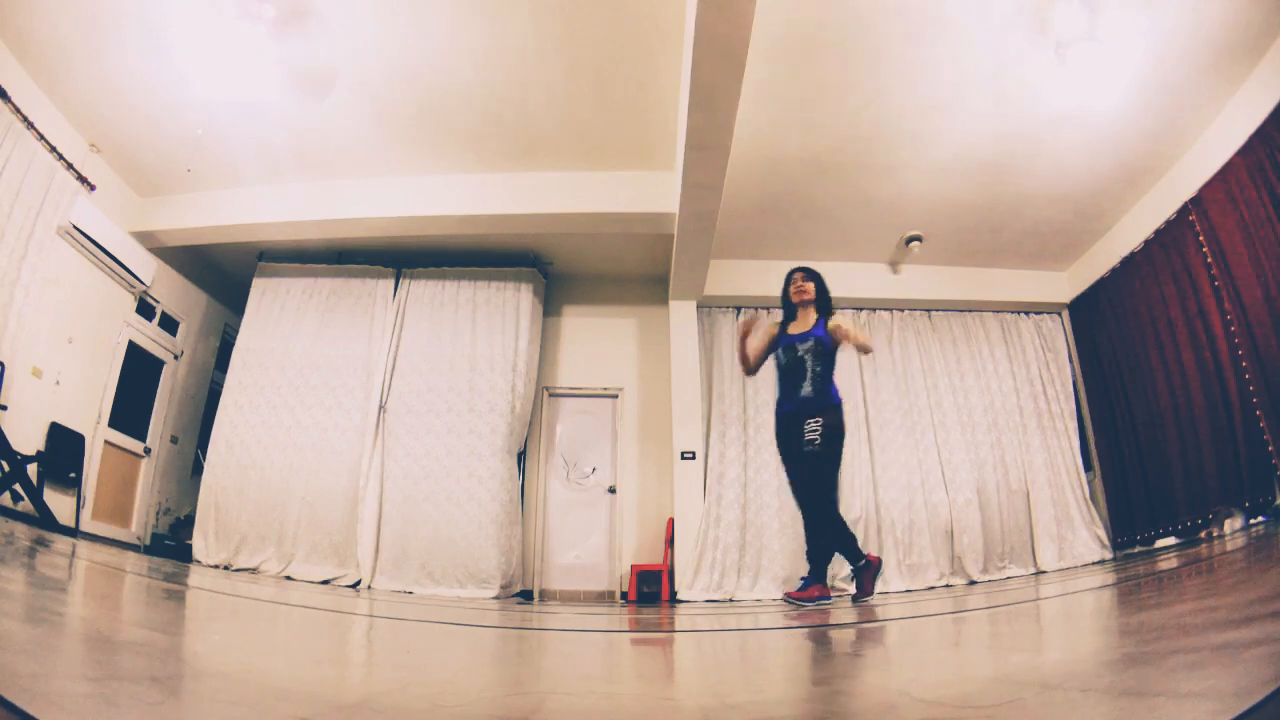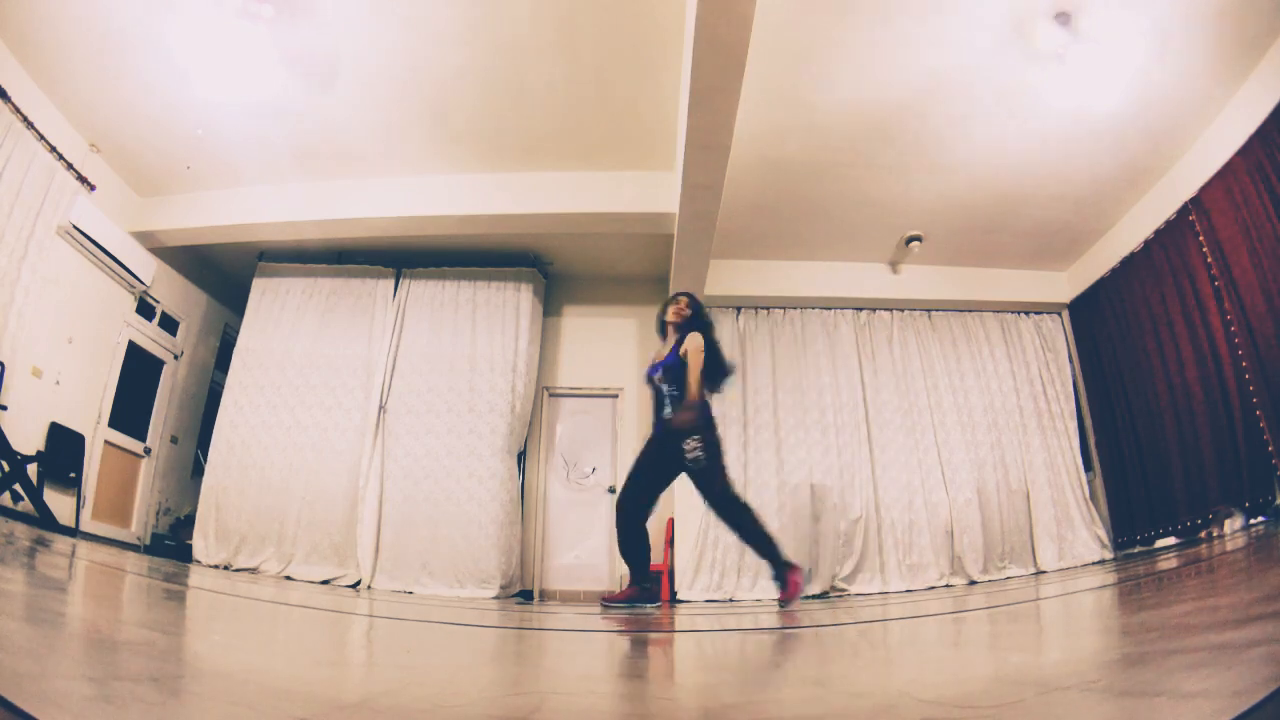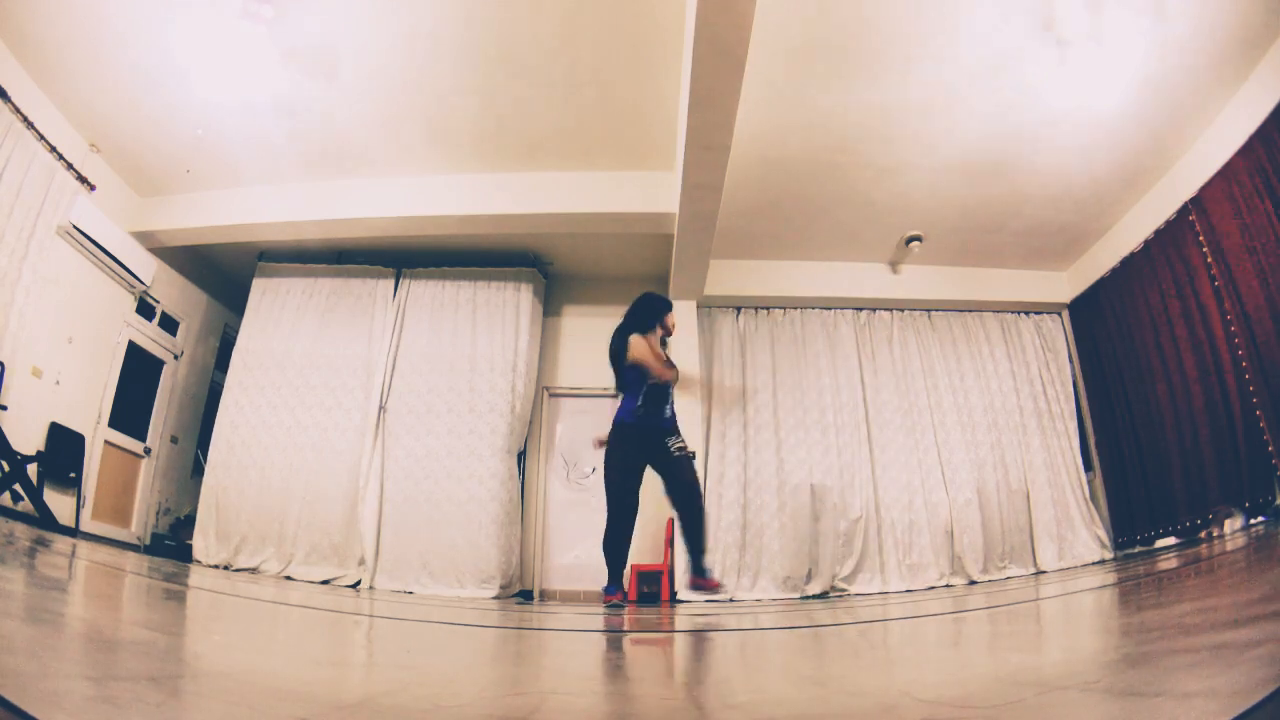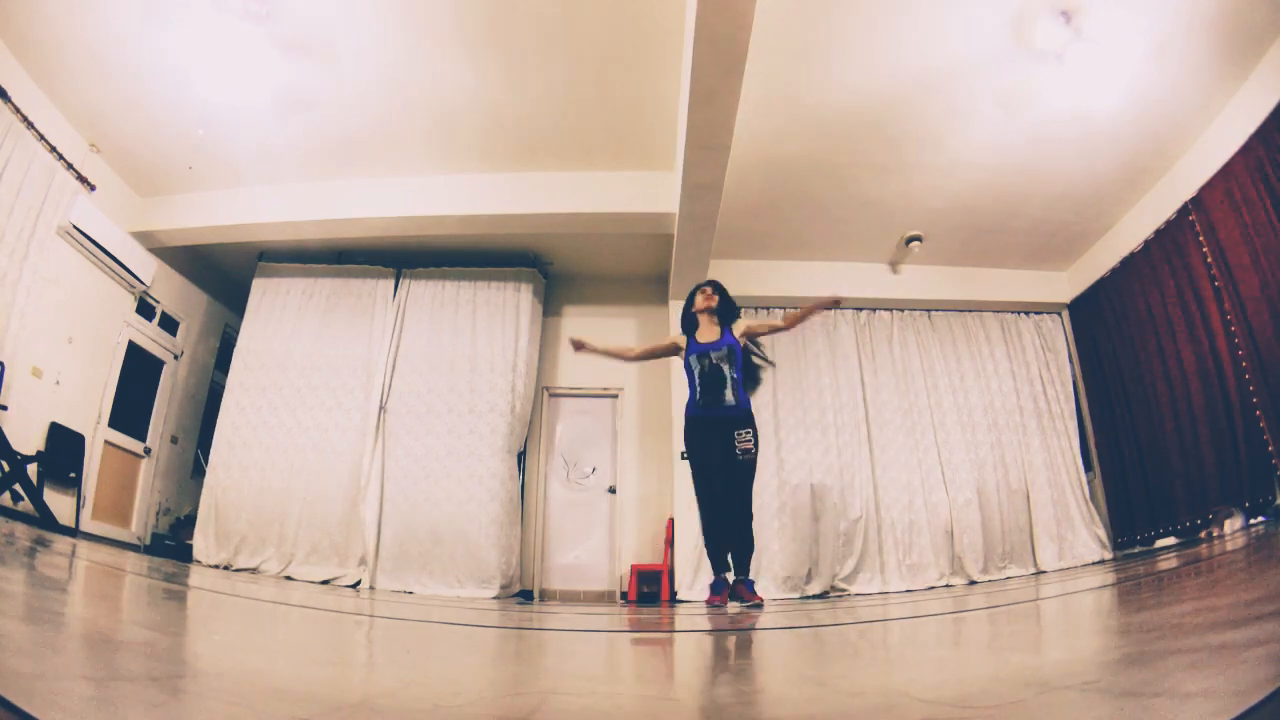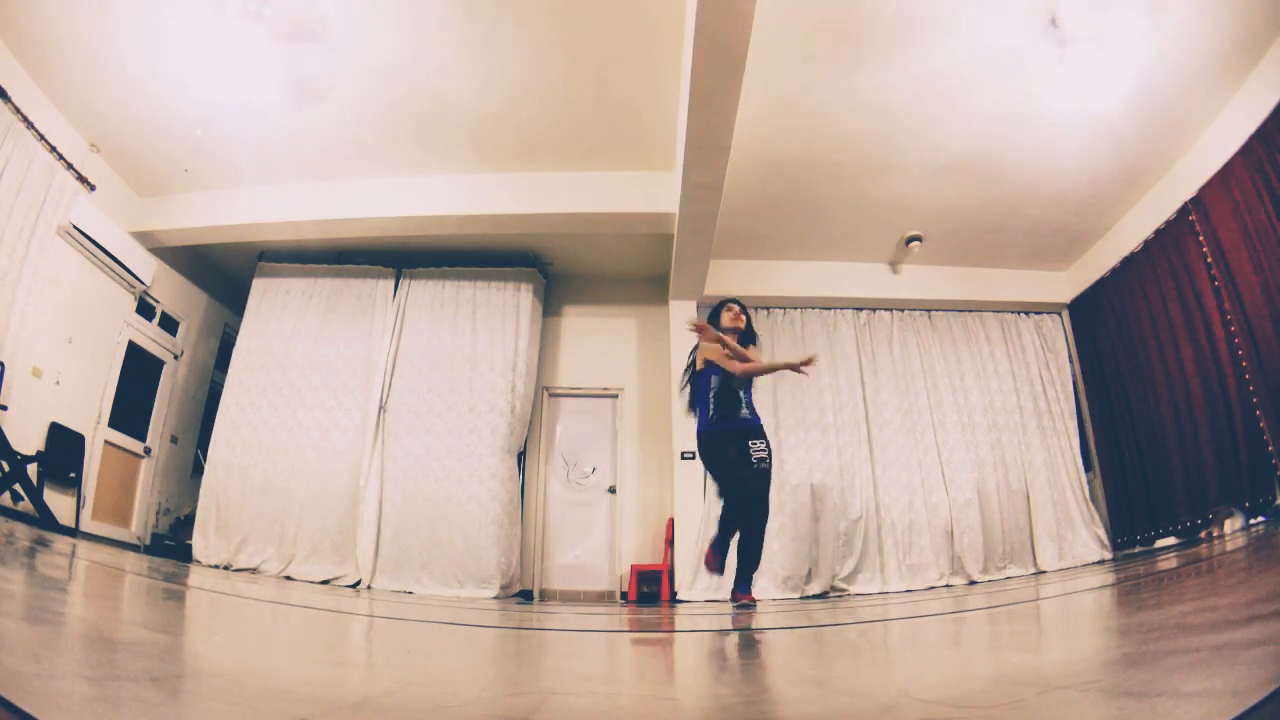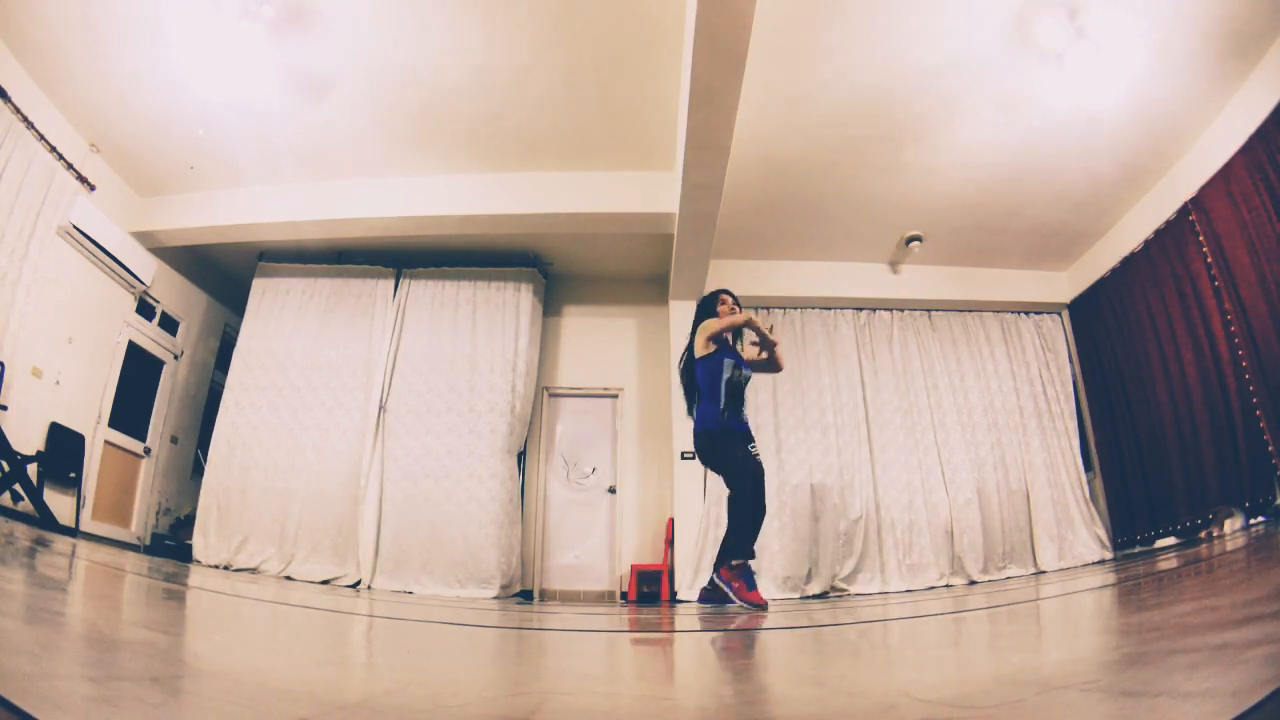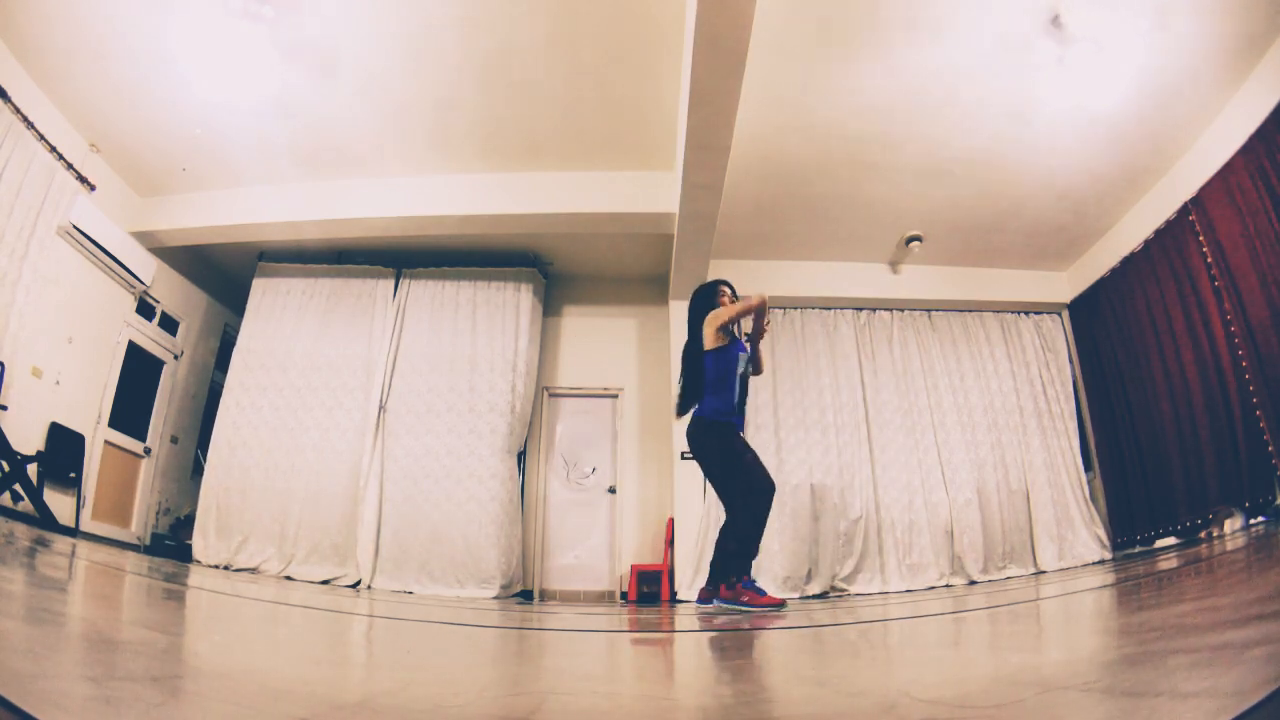
dt=0.7s
person 1, frame 1
left shoulder: (830, 323)
right shoulder: (777, 331)
left elbow: (863, 345)
right elbow: (749, 369)
left wrist: (852, 337)
right wrist: (743, 339)
left hip: (823, 415)
right hip: (787, 420)
left knee: (817, 496)
right knee: (812, 500)
left ankle: (817, 580)
right ankle: (860, 561)
person 1, frame 2
left shoulder: (693, 340)
right shoulder: (660, 353)
left elbow: (695, 378)
left wrist: (690, 408)
left hip: (692, 433)
right hip: (663, 436)
left knee: (725, 503)
right knee: (629, 505)
left ankle: (784, 570)
right ankle: (642, 585)
person 1, frame 3
left shoulder: (657, 348)
right shoulder: (636, 341)
right elbow: (664, 375)
left hip: (663, 433)
right hip: (630, 433)
left knee: (689, 498)
right knee: (622, 511)
left ankle: (699, 570)
right ankle: (615, 584)
person 1, frame 4
left shoulder: (738, 330)
right shoulder: (683, 342)
left elbow: (784, 323)
right elbow: (635, 354)
left wrist: (819, 305)
right wrist: (593, 348)
left hip: (739, 423)
right hip: (700, 425)
left knee: (738, 500)
right knee: (710, 501)
left ankle: (742, 580)
right ankle: (719, 580)
person 1, frame 5
left shoulder: (748, 348)
right shoulder: (706, 346)
left elbow: (748, 359)
right elbow: (737, 369)
left wrist: (717, 336)
left hip: (750, 434)
right hip: (716, 436)
left knee: (758, 504)
right knee: (741, 492)
left ankle: (743, 585)
right ankle: (720, 541)
person 1, frame 6
left shoulder: (740, 350)
right shoulder: (706, 329)
left elbow: (776, 365)
right elbow: (748, 319)
left wrist: (768, 343)
right wrist: (765, 337)
left hip: (739, 434)
right hip: (713, 435)
left knee: (753, 505)
right knee: (750, 480)
left ankle: (718, 584)
right ankle: (735, 566)
person 1, frame 7
left shoulder: (727, 338)
right shoulder: (714, 321)
left elbow: (757, 369)
right elbow: (759, 302)
left wrist: (755, 336)
right wrist: (756, 321)
left hip: (718, 431)
right hip: (714, 429)
left knee: (741, 506)
right knee: (759, 487)
left ankle: (713, 588)
right ankle: (735, 582)
